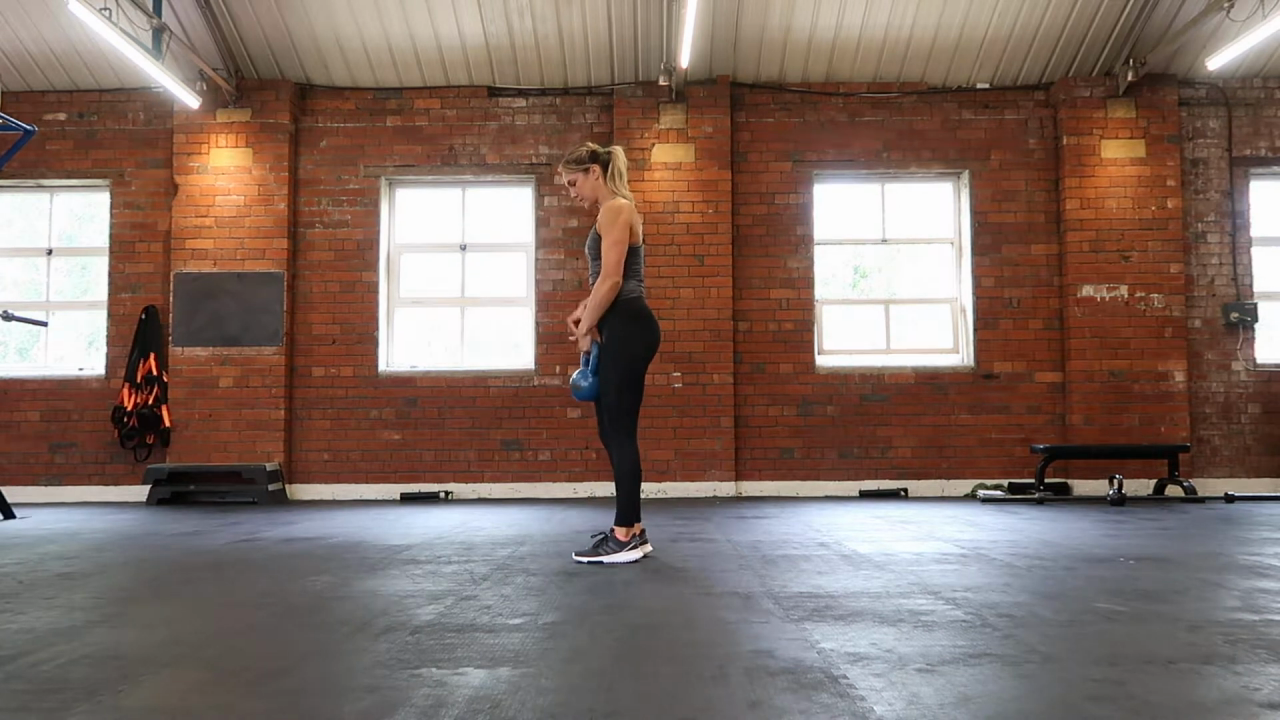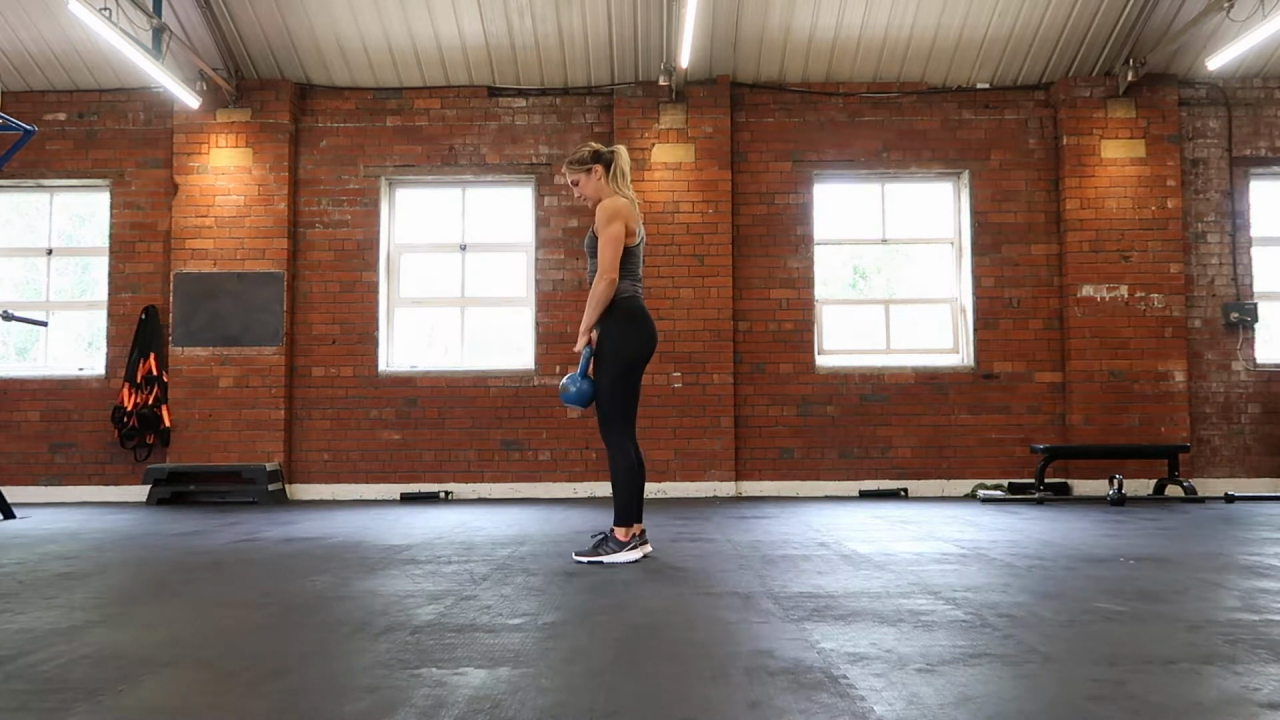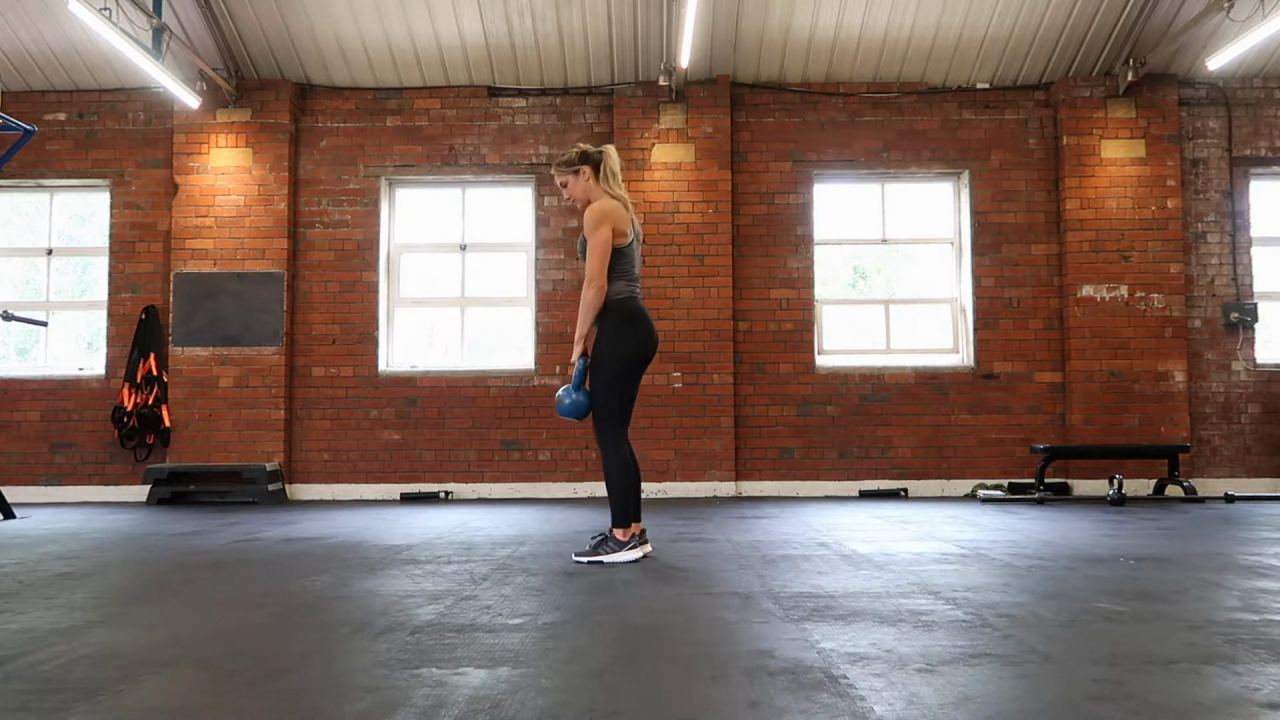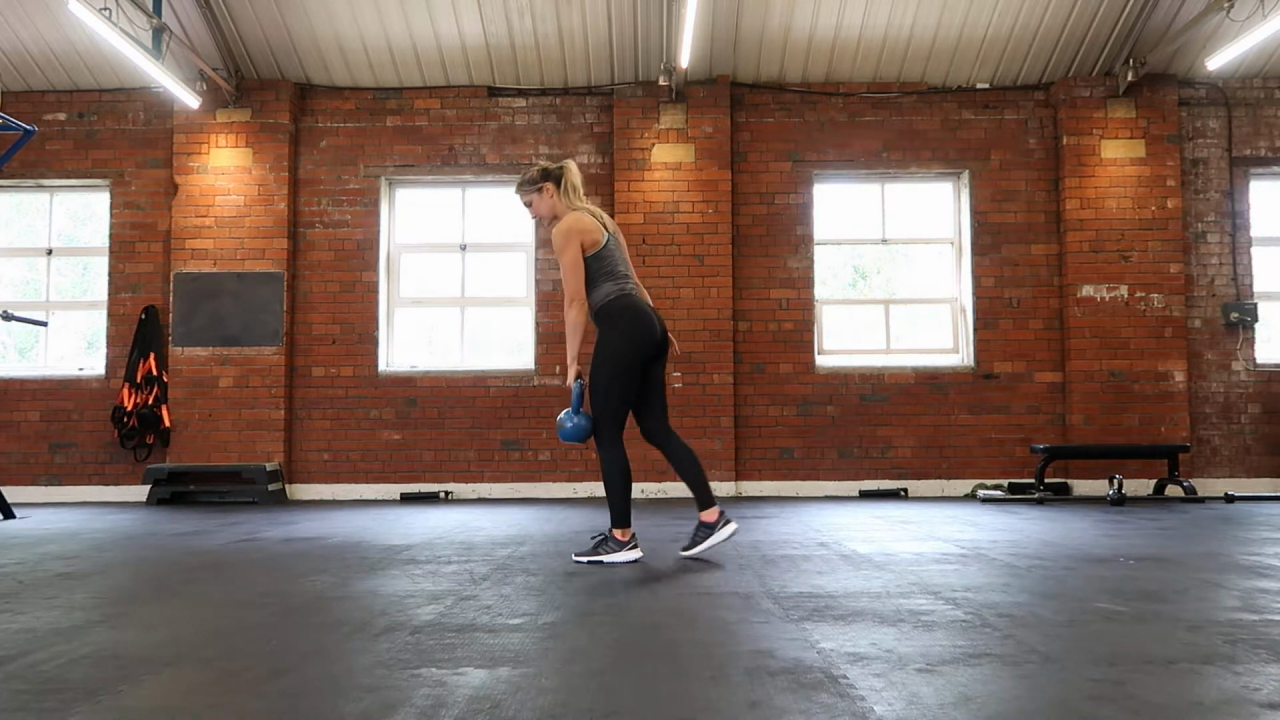
dt=0.4s
person 1, frame 1
left shoulder: (615, 209)
right shoulder: (610, 213)
left elbow: (612, 279)
left wrist: (586, 326)
right wrist: (585, 312)
left hip: (628, 329)
right hip: (622, 329)
left knee: (619, 432)
right knee: (613, 431)
left ankle: (625, 537)
right ankle: (633, 530)
person 1, frame 2
left shoulder: (611, 208)
right shoulder: (625, 211)
left elbow: (607, 277)
left wrist: (584, 330)
right wrist: (595, 328)
left hip: (623, 329)
right hip: (629, 327)
left knee: (615, 432)
right knee: (620, 432)
left ankle: (624, 538)
right ankle: (633, 531)
person 1, frame 3
left shoulder: (599, 212)
right shoulder: (622, 211)
left elbow: (596, 285)
left wrist: (579, 340)
left hip: (620, 331)
right hip: (637, 327)
left knee: (608, 433)
right knee: (615, 433)
left ankle: (623, 538)
right ankle: (632, 530)
person 1, frame 4
left shoulder: (565, 229)
right shoulder: (596, 219)
left elbow: (576, 302)
left wrist: (572, 362)
left hip: (622, 330)
right hip: (646, 323)
left knee: (607, 435)
right knee: (656, 429)
left ankle: (622, 538)
right ankle: (712, 516)
